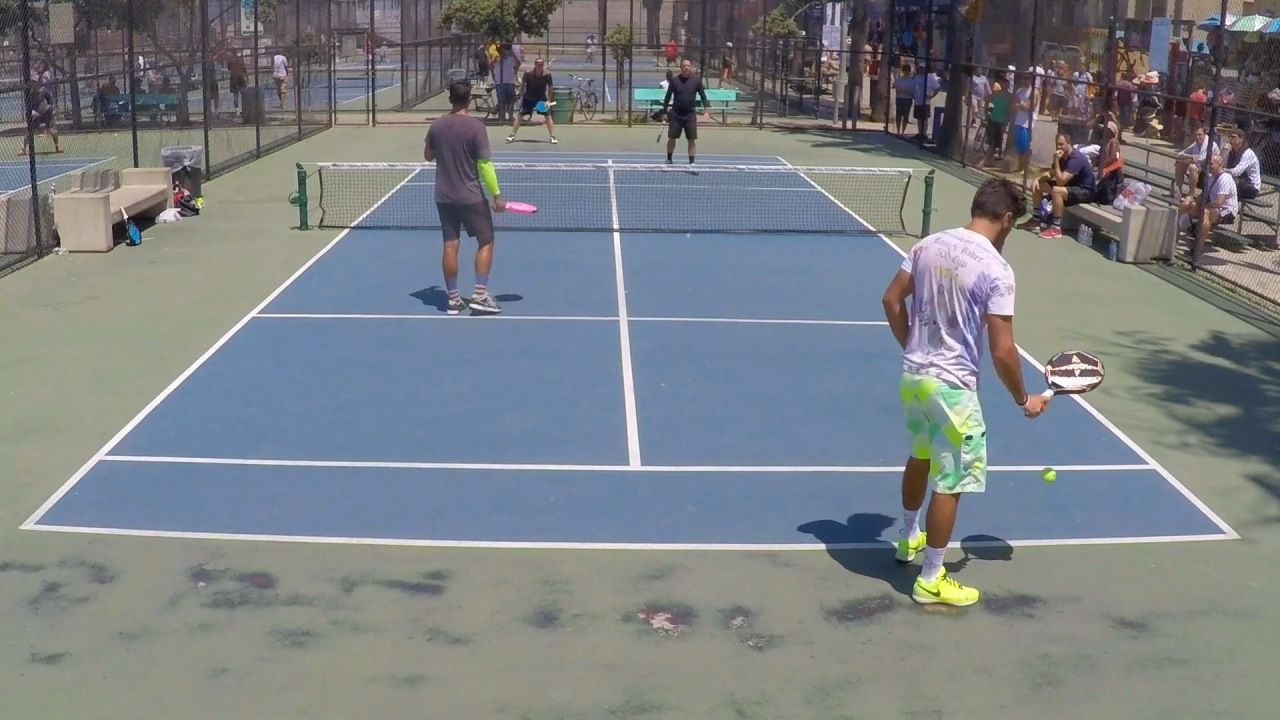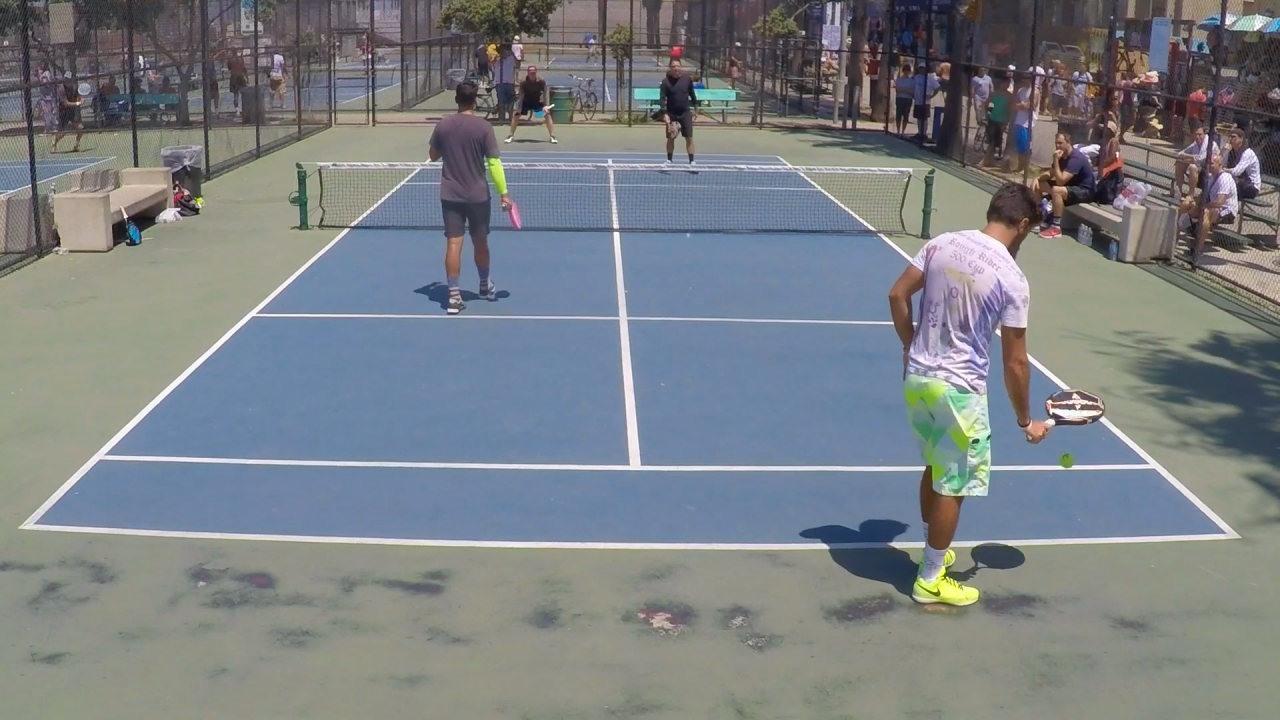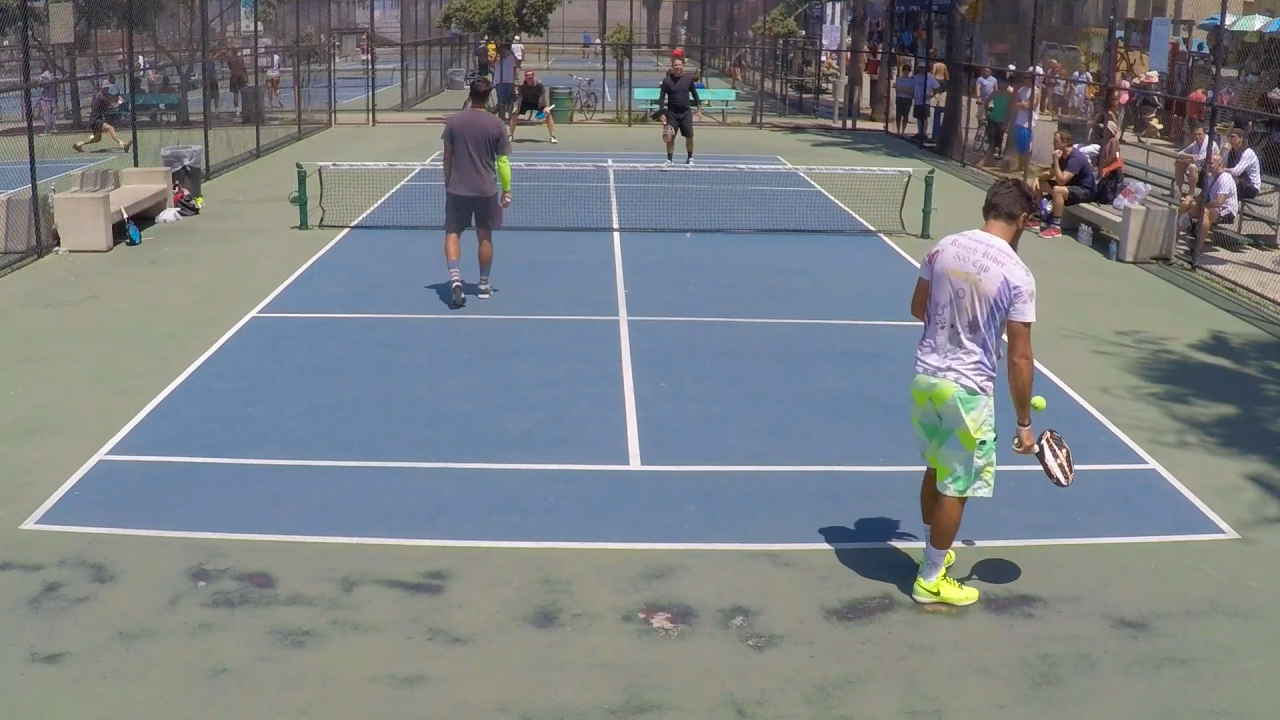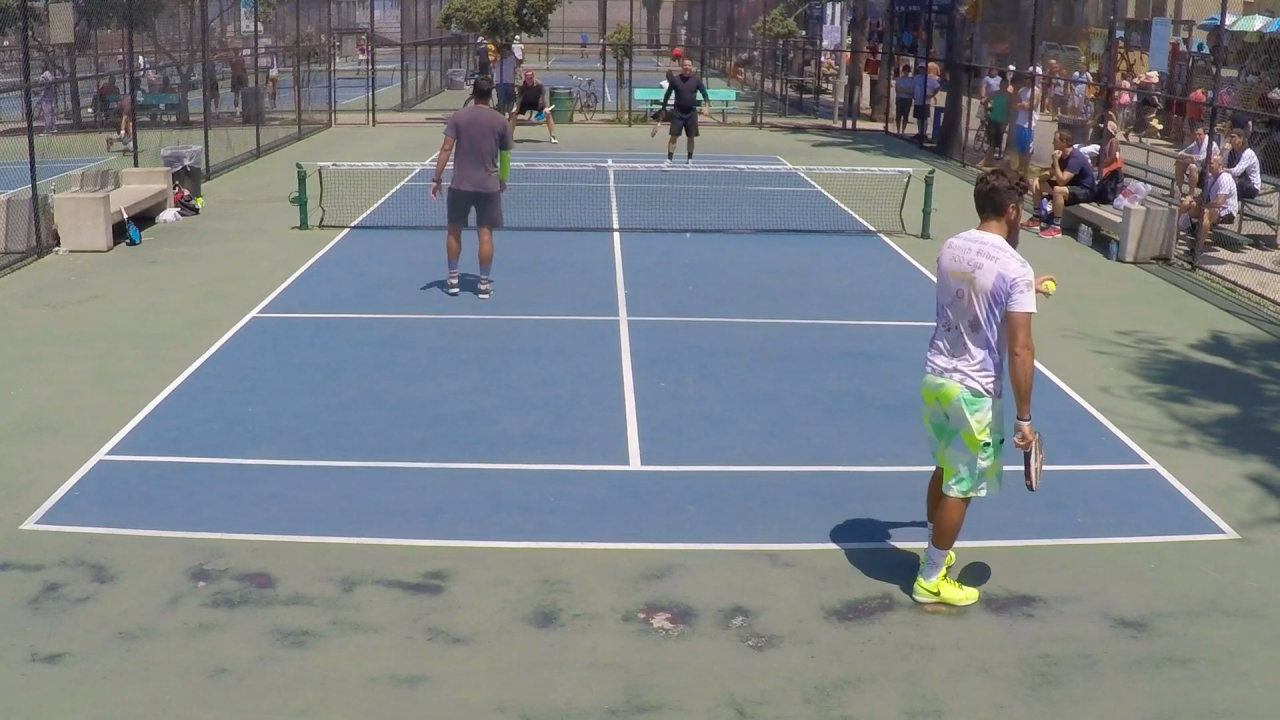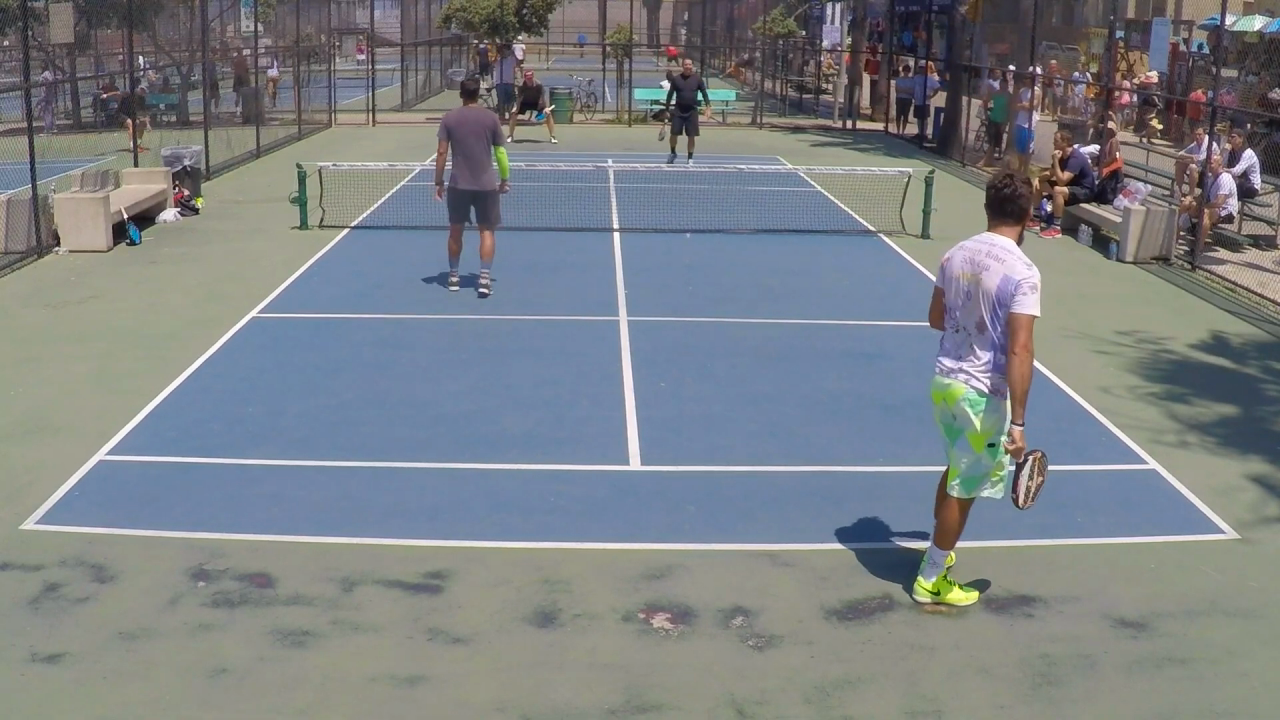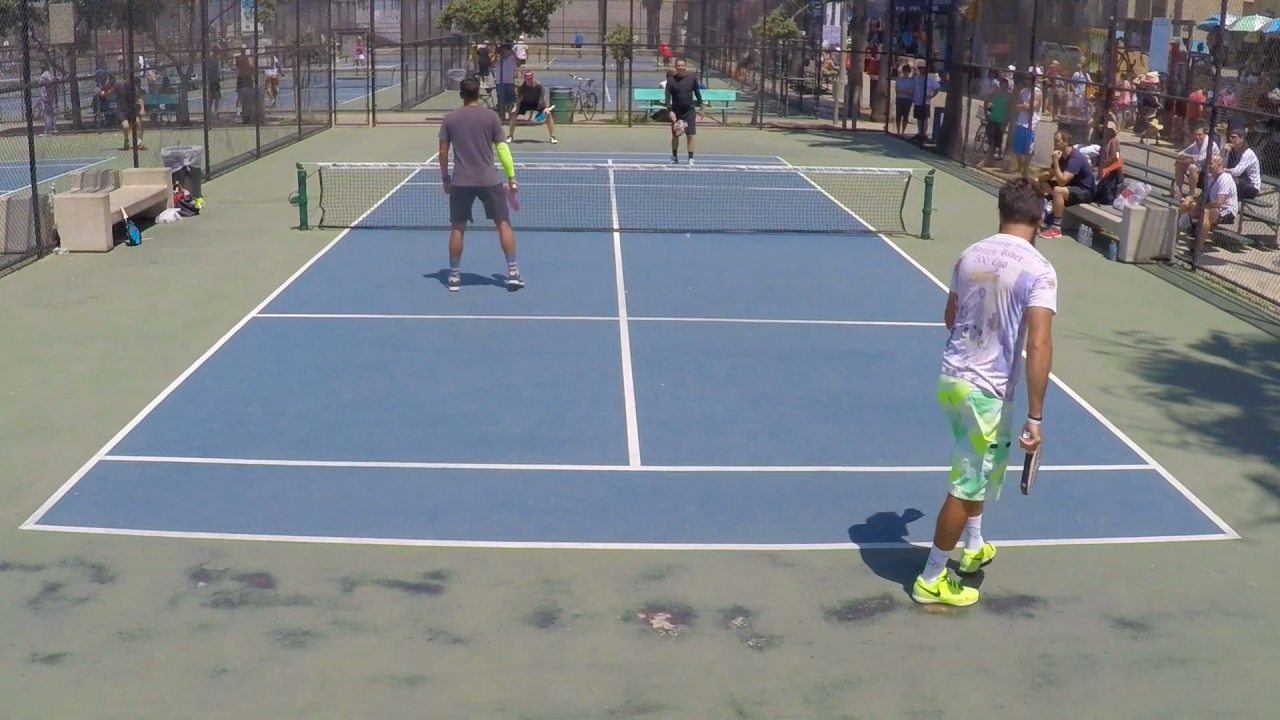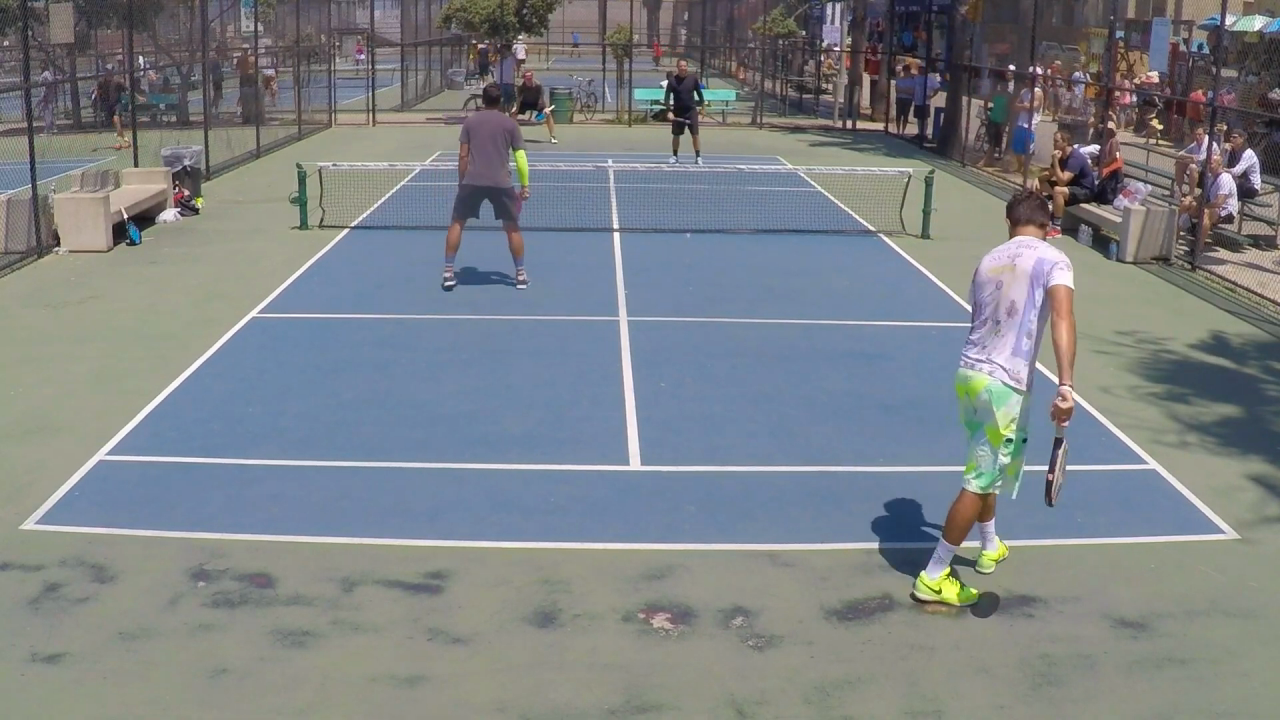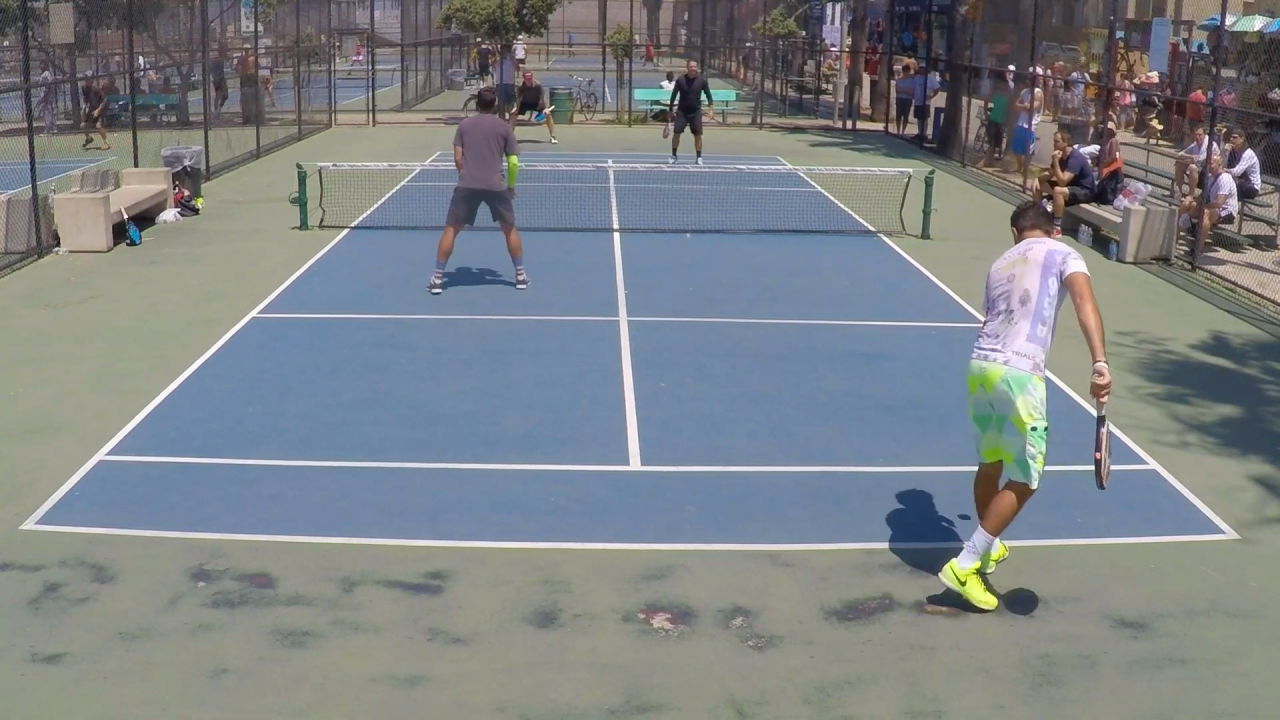
dt=0.3s
person 1, frame 1
left shoulder: (929, 244)
right shoulder: (996, 271)
left elbow: (891, 298)
right elbow: (1002, 351)
right wrist: (1024, 399)
left hip: (912, 374)
right hip: (951, 385)
left knee: (920, 458)
right knee: (949, 484)
left ankle: (909, 538)
right ankle: (930, 580)
person 1, frame 2
left shoulder: (941, 244)
right shoulder: (1011, 279)
left elbow: (897, 294)
right elbow: (1014, 362)
right wrist: (1026, 421)
left hip: (917, 377)
right hip: (960, 389)
left knee: (934, 470)
right knee: (953, 486)
left ankle: (934, 554)
right ankle: (930, 580)
person 1, frame 3
left shoulder: (944, 247)
right shoulder: (1017, 276)
right elbow: (1019, 358)
right wrist: (1024, 422)
left hip: (925, 377)
right hip: (967, 390)
left knee: (937, 471)
right knee: (956, 488)
left ankle: (934, 553)
right ankle: (930, 580)
person 1, frame 4
left shoulder: (950, 249)
right shoulder: (1015, 268)
right elbow: (1020, 349)
right wrist: (1024, 416)
left hip: (934, 378)
right hip: (974, 391)
left knee: (945, 471)
right knee: (960, 487)
left ankle: (936, 552)
right ankle: (931, 580)
person 1, frame 5
left shoulder: (955, 253)
right shoulder: (1022, 272)
right elbow: (1020, 352)
right wrist: (1017, 422)
left hip: (944, 379)
right hip: (981, 392)
left knee: (955, 473)
right knee: (964, 490)
left ankle: (938, 555)
right ankle: (931, 579)
person 1, frame 6
left shoulder: (970, 255)
right shoulder: (1038, 269)
right elbow: (1039, 346)
right wrist: (1034, 417)
left hip: (951, 376)
right hip: (988, 391)
left knee: (970, 474)
right knee: (966, 487)
left ankle: (974, 548)
right ankle: (931, 580)
person 1, frame 7
left shoulder: (989, 260)
right shoulder: (1052, 259)
right elbow: (1062, 317)
right wrist: (1066, 383)
left hip: (968, 372)
right hip: (1004, 384)
left knee: (983, 472)
right knee: (979, 485)
left ankle: (991, 547)
right ankle: (933, 577)
person 1, frame 8
left shoulder: (1000, 263)
right shoulder: (1061, 254)
right elbow: (1085, 303)
right wrist: (1100, 362)
left hip: (979, 365)
right hip: (1018, 373)
left knee: (990, 464)
right knee: (1022, 481)
left ankle: (990, 547)
right ankle: (964, 565)
person 2, frame 1
left shoulder: (436, 125)
right shoulder: (476, 127)
left elbow: (428, 156)
right elbow: (484, 165)
right wrist: (496, 196)
left hip: (443, 196)
right hip: (471, 196)
left knee: (450, 245)
right knee: (486, 243)
left ankle: (453, 298)
right ankle: (480, 295)
person 2, frame 2
left shoulder: (443, 125)
right shoulder: (483, 127)
left elbow: (433, 156)
right elbow: (493, 163)
right wrist: (503, 194)
left hip: (450, 194)
right hip: (478, 195)
left knee: (454, 243)
right knee: (480, 242)
left ankle: (453, 297)
right ankle: (485, 286)
person 2, frame 3
left shoulder: (454, 120)
right shoulder: (496, 124)
left elbow: (447, 157)
right elbow: (503, 161)
left wrist: (448, 183)
right wrist: (506, 190)
left hip: (458, 189)
right hip: (486, 190)
left knee: (452, 234)
right knee: (484, 236)
left ankle: (454, 276)
right ankle: (483, 284)
person 2, frame 4
left shoulder: (458, 117)
right shoulder: (501, 121)
left elbow: (446, 149)
right elbow: (505, 156)
left wrist: (436, 179)
right wrist: (502, 179)
left hip: (460, 185)
right hip: (489, 186)
left knee: (454, 231)
right knee: (485, 234)
left ankle: (453, 279)
right ankle: (484, 284)
person 2, frame 5
left shoulder: (449, 118)
right shoulder: (491, 118)
left elbow: (442, 153)
right elbow: (500, 152)
left wrist: (438, 182)
right wrist: (505, 179)
left hip: (458, 184)
right hip: (486, 184)
left knee: (456, 230)
right knee: (486, 232)
left ankle: (453, 277)
right ankle: (484, 278)
person 2, frame 6
left shoulder: (450, 118)
right shoulder: (491, 116)
left elbow: (443, 152)
right elbow: (502, 148)
left wrist: (445, 178)
right wrist: (511, 177)
left hip: (460, 181)
right hip: (489, 180)
left knee: (457, 228)
right knee: (503, 223)
left ankle: (454, 276)
right ankle: (513, 272)
person 2, frame 7
left shoulder: (470, 121)
right shoulder: (510, 124)
left elbow: (463, 155)
right elbow: (521, 157)
left wrist: (461, 182)
right wrist: (525, 185)
left hip: (473, 181)
right hip: (501, 183)
left knee: (456, 224)
right knee: (512, 228)
left ankle: (448, 273)
right ankle: (520, 275)
person 2, frame 8
left shoulder: (464, 124)
right shoulder: (504, 127)
left elbow: (458, 158)
right elbow: (513, 162)
right wrist: (511, 185)
left hip: (467, 184)
right hip: (495, 185)
left knee: (451, 229)
right knee: (510, 229)
left ankle: (437, 279)
right ankle: (520, 275)
